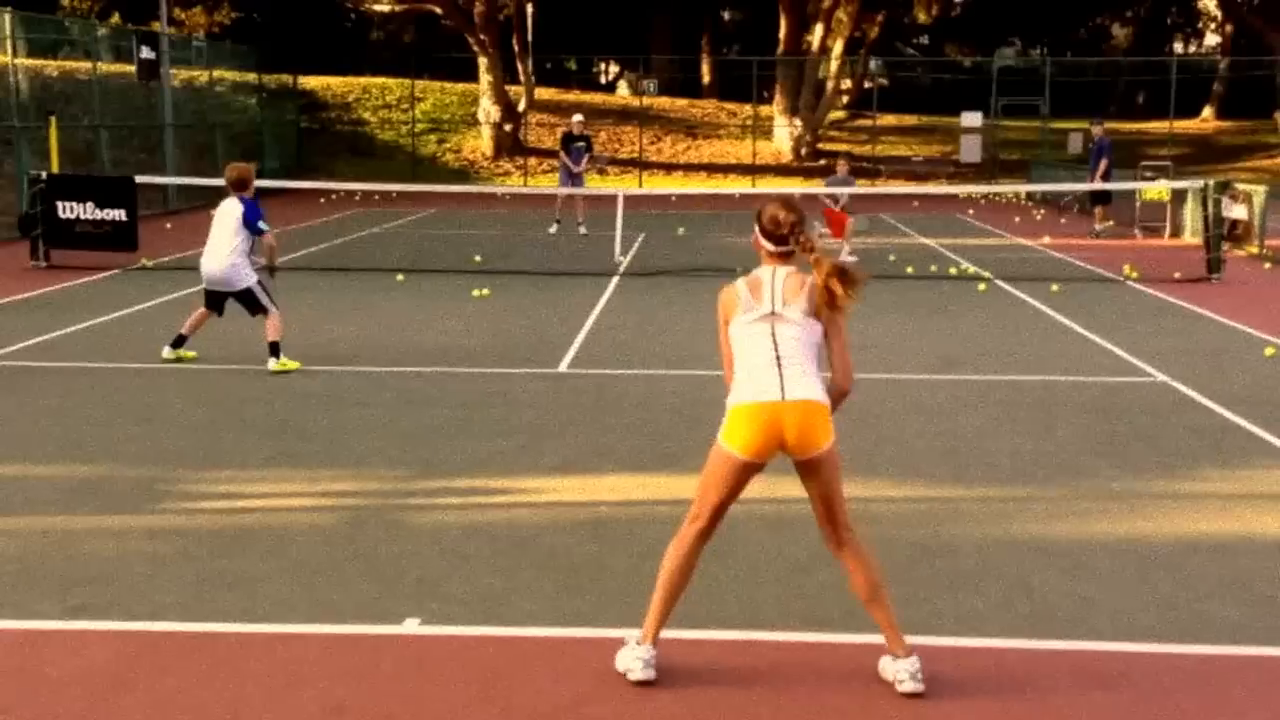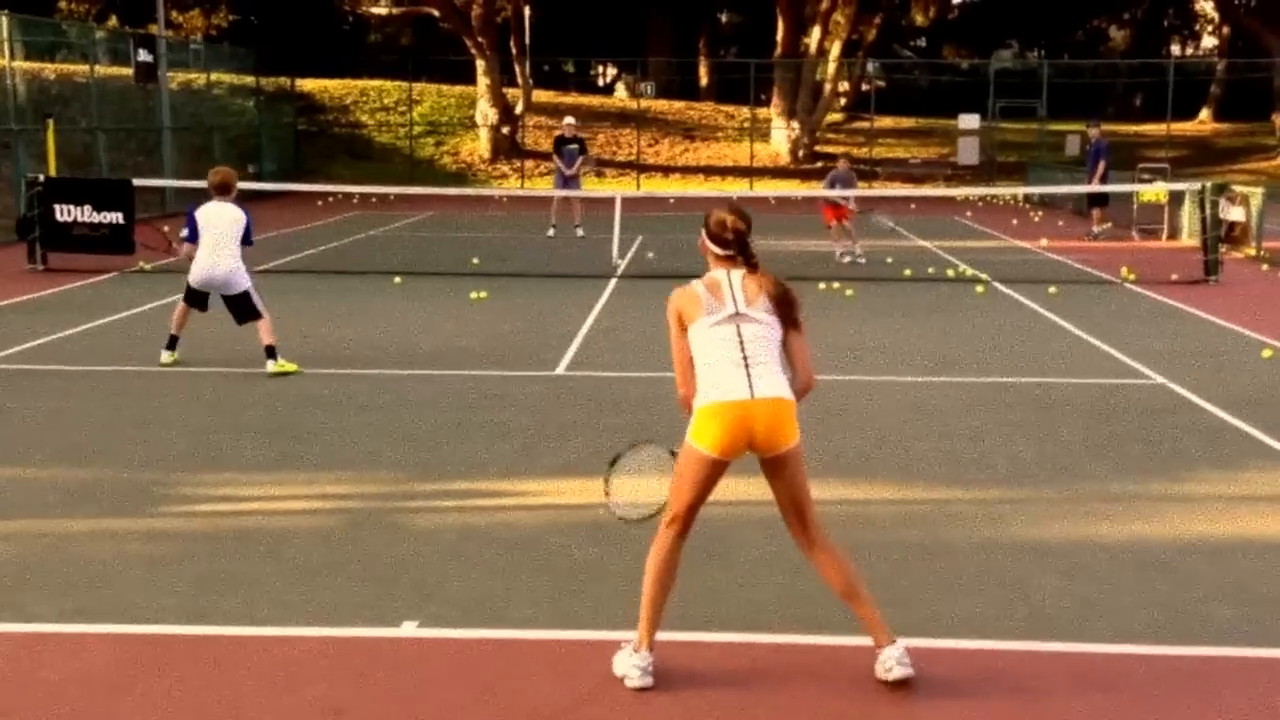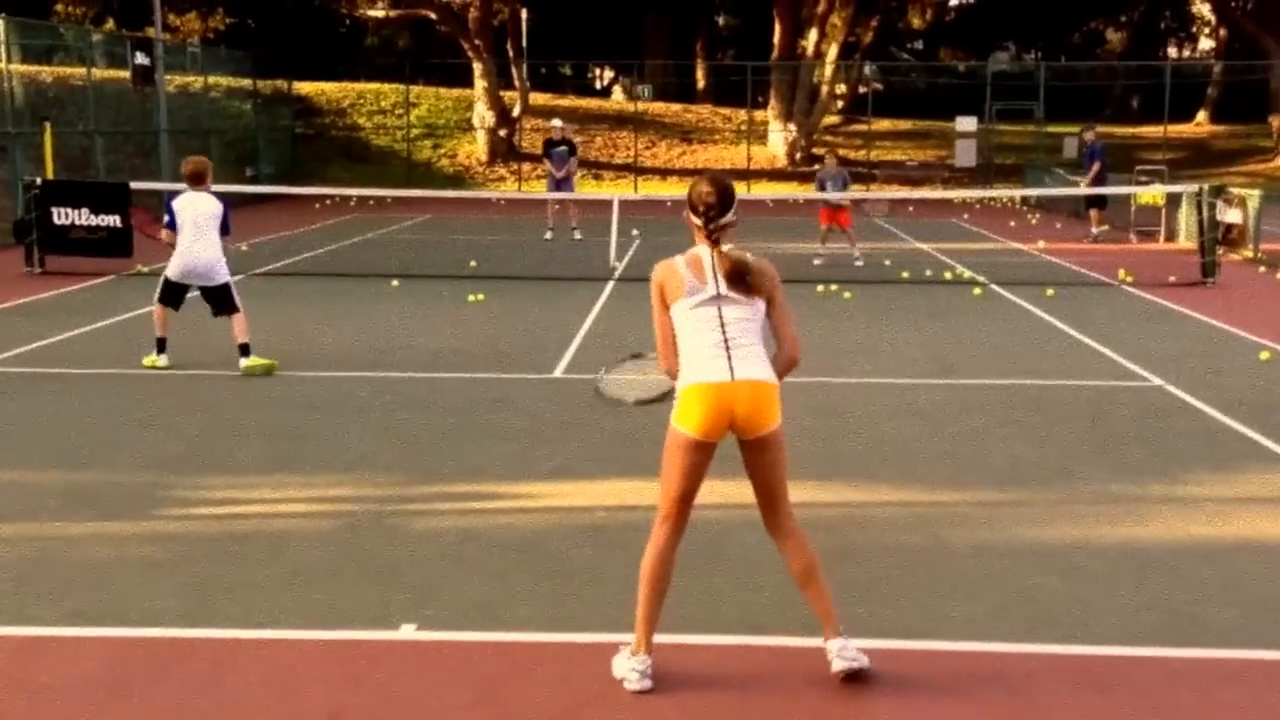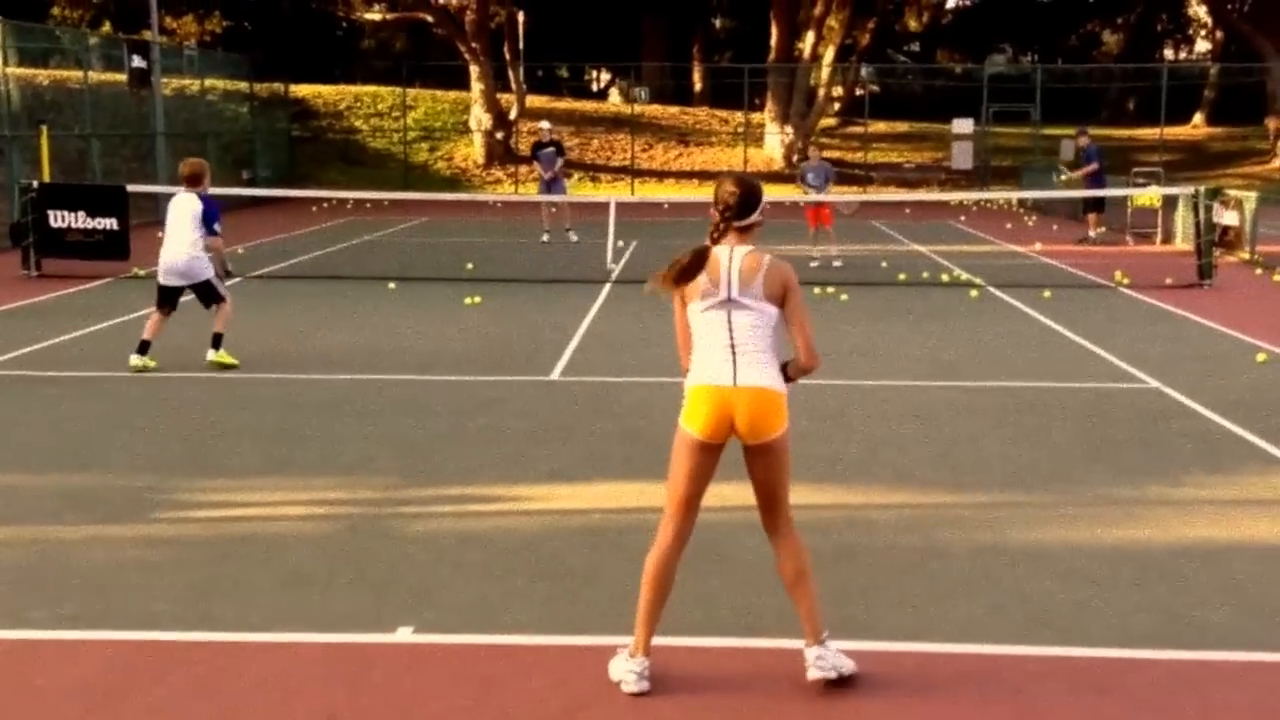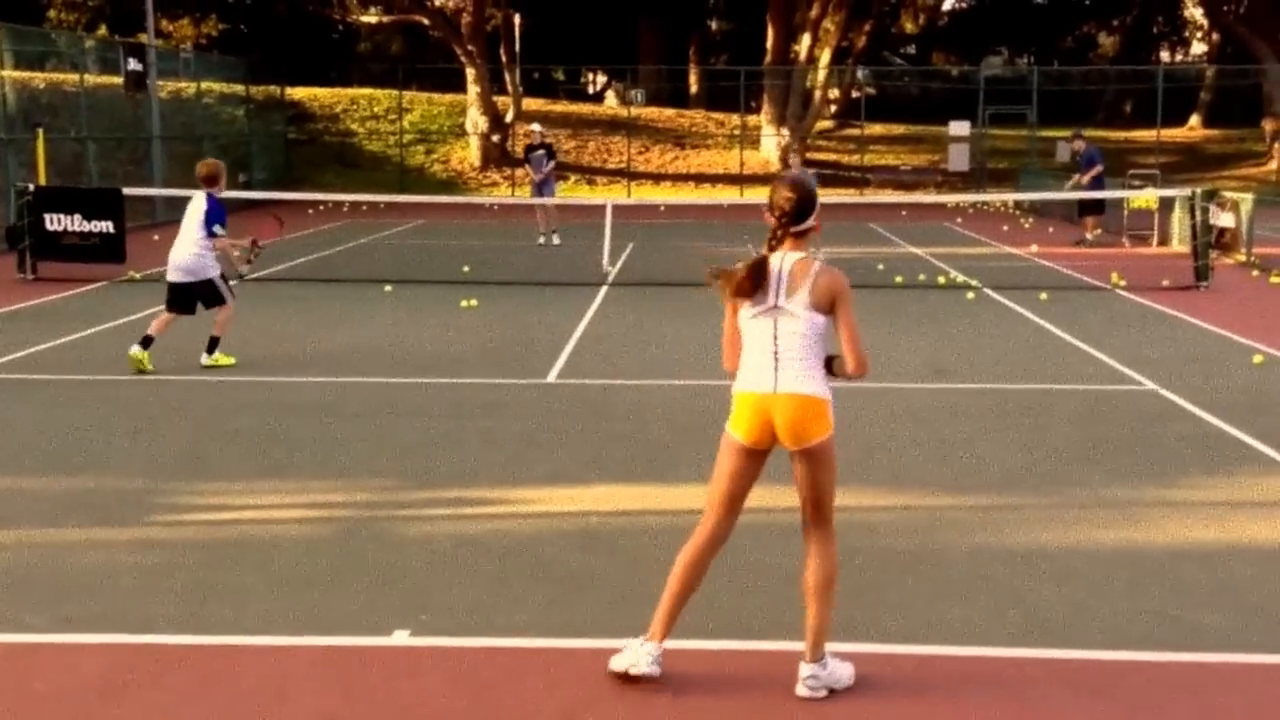
dt=0.2s
person 1, frame 1
left shoulder: (730, 295)
right shoulder: (822, 290)
right elbow: (843, 381)
left hip: (749, 416)
right hip: (809, 412)
left knee: (695, 529)
right knee: (842, 539)
left ankle: (644, 647)
right ankle: (901, 656)
person 1, frame 2
left shoulder: (683, 298)
right shoulder: (775, 294)
right elbow: (804, 378)
left hip: (717, 414)
right hip: (775, 411)
left knee: (672, 530)
right knee: (812, 538)
left ankle: (640, 653)
right ankle: (889, 647)
person 1, frame 3
left shoulder: (666, 273)
right shoulder: (761, 271)
left elbow: (669, 363)
right elbow: (791, 354)
left hip: (700, 396)
right hip: (759, 394)
left knee: (667, 526)
right knee: (782, 524)
left ankle: (639, 657)
right ankle: (836, 642)
person 1, frame 4
left shoulder: (684, 272)
right shoulder: (780, 272)
right elbow: (808, 359)
left hip: (705, 399)
right hip: (765, 400)
left knee: (673, 529)
right knee: (780, 526)
left ankle: (637, 658)
right ankle: (817, 649)
person 1, frame 5
left shoulder: (739, 275)
right shoulder: (830, 280)
right elbow: (856, 366)
left hip: (750, 405)
right hip: (807, 407)
left knee: (712, 529)
right knee: (819, 534)
left ankle: (650, 647)
right ankle: (815, 663)
person 2, frame 1
left shoulder: (223, 206)
right shoulder: (249, 206)
right elbow: (268, 241)
right wrist: (271, 261)
left hip: (209, 267)
right hip: (234, 271)
left knee: (208, 309)
right knee: (271, 313)
left ankle: (173, 348)
right ankle: (275, 359)
person 2, frame 2
left shoulder: (197, 212)
right shoulder: (241, 214)
left elbow: (187, 251)
right elbow: (245, 246)
left hip: (201, 272)
right hip: (232, 273)
left knee: (186, 304)
right knee: (262, 319)
left ankle: (169, 352)
right ankle: (273, 361)
person 2, frame 3
left shoulder: (175, 203)
right shoulder: (217, 204)
left elbow: (168, 237)
right elbow: (222, 236)
left hip: (182, 263)
right hip: (213, 265)
left knee: (161, 305)
right knee: (236, 313)
left ankle: (160, 355)
right ankle: (246, 357)
person 2, frame 4
left shoulder: (175, 201)
right shoulder: (207, 204)
right elbow: (215, 242)
right wrist: (223, 262)
left hip: (168, 263)
right hip: (195, 263)
left knee: (162, 312)
right knee: (223, 303)
left ankle: (140, 356)
right ankle: (215, 351)
person 2, frame 5
left shoulder: (196, 200)
right shoulder: (215, 205)
right elbow: (219, 244)
left wrist: (239, 243)
right wrist: (237, 263)
left hip: (177, 261)
right hip: (200, 262)
left knee: (171, 312)
right knee: (226, 305)
left ankle: (141, 348)
right ankle: (210, 354)
